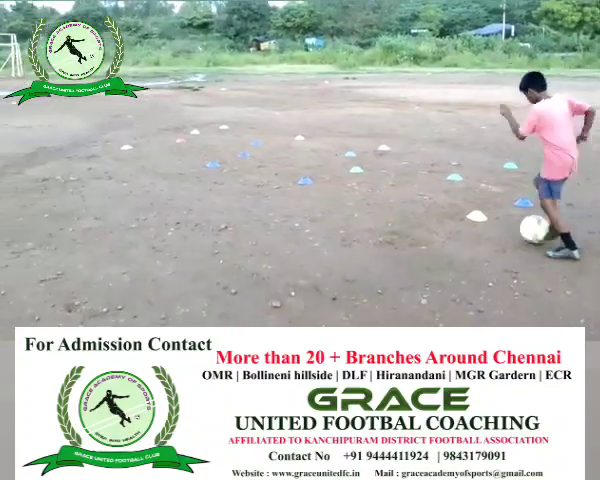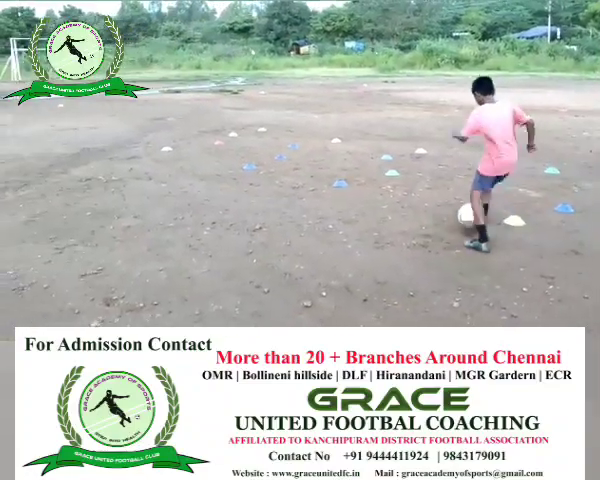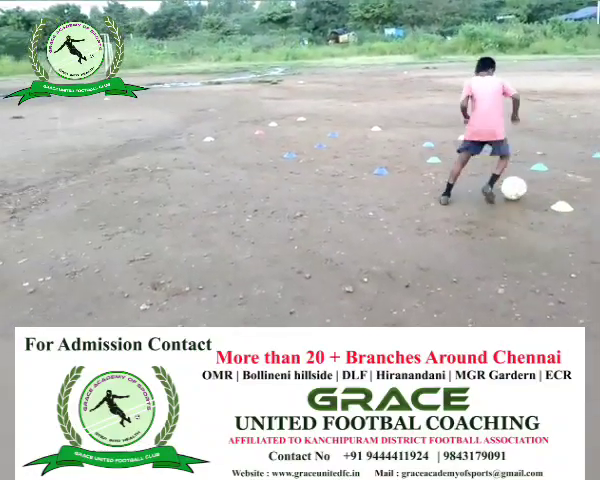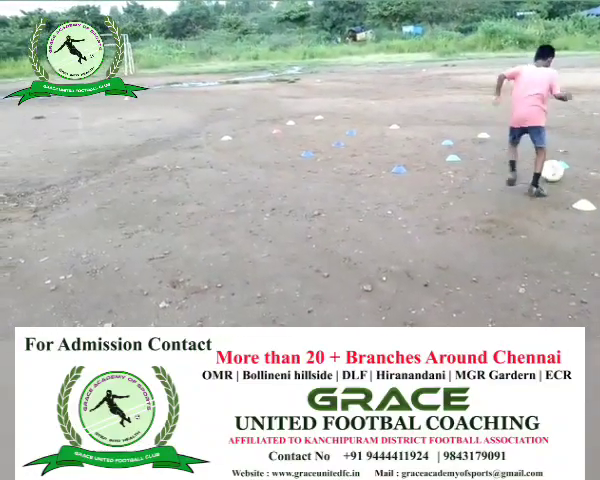
dt=0.5s
person 1, frame 1
left shoulder: (538, 109)
right shoulder: (564, 99)
left elbow: (521, 135)
right elbow: (590, 110)
left wrist: (508, 115)
right wrist: (585, 132)
left hip: (556, 164)
right hip: (570, 159)
left knee: (549, 205)
right knee: (538, 182)
left ankle: (571, 248)
right ankle: (555, 227)
person 1, frame 2
left shoulder: (478, 113)
right shoulder: (509, 106)
left elbow: (463, 137)
right elbow: (529, 122)
left wrist: (456, 135)
right wrist: (531, 142)
left hip: (493, 163)
right hip: (511, 161)
left knee: (475, 196)
right knee: (485, 189)
left ankle: (483, 240)
right ankle: (482, 220)
person 1, frame 3
left shoulder: (470, 83)
right shoulder: (499, 81)
left elbow: (462, 105)
right elbow: (516, 97)
left wrist: (467, 117)
right wrist: (515, 114)
left hip: (475, 130)
right hip: (496, 131)
left knee: (460, 161)
right knee: (505, 157)
left ankle: (446, 194)
right ankle: (489, 186)
person 1, frame 4
left shoulder: (521, 69)
right shoulder: (551, 74)
left elbow: (502, 76)
right elbow: (558, 95)
left wrist: (497, 94)
right wrist: (566, 96)
left hip: (517, 117)
right hip: (536, 118)
left knee: (513, 145)
right knee: (541, 151)
left ankle: (512, 171)
right ankle: (534, 186)
